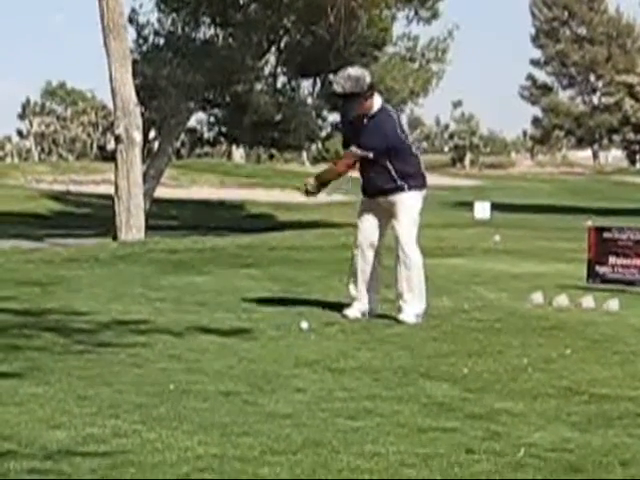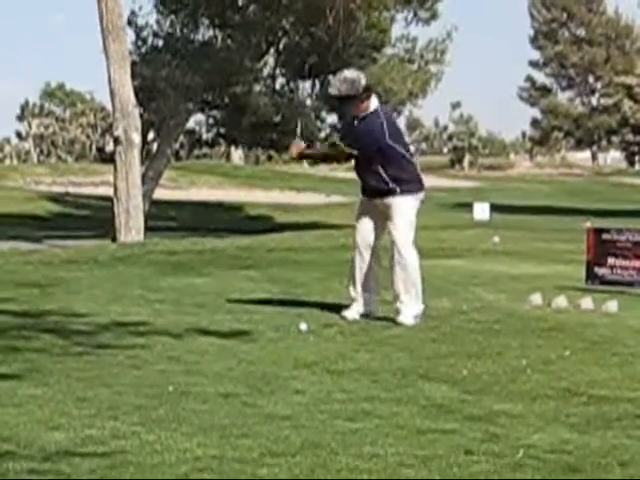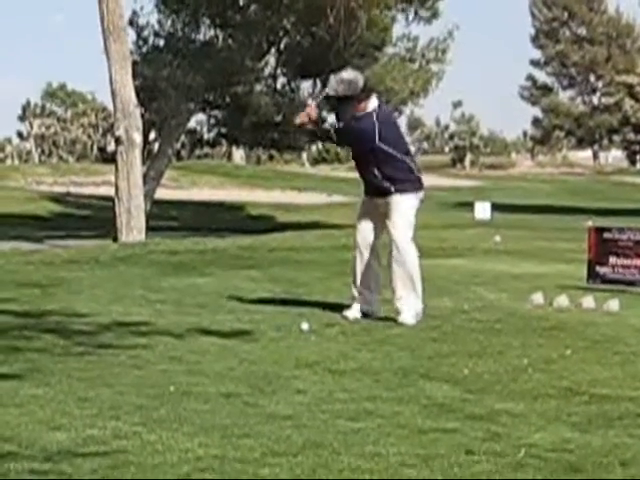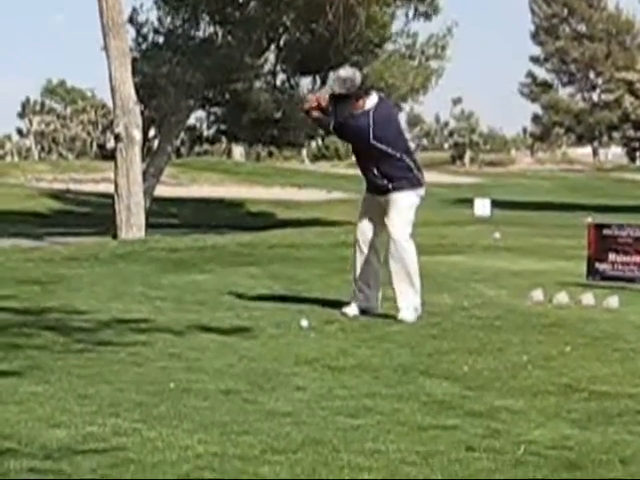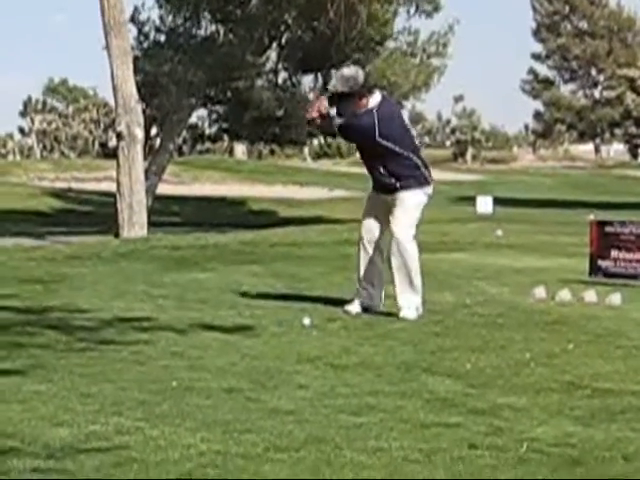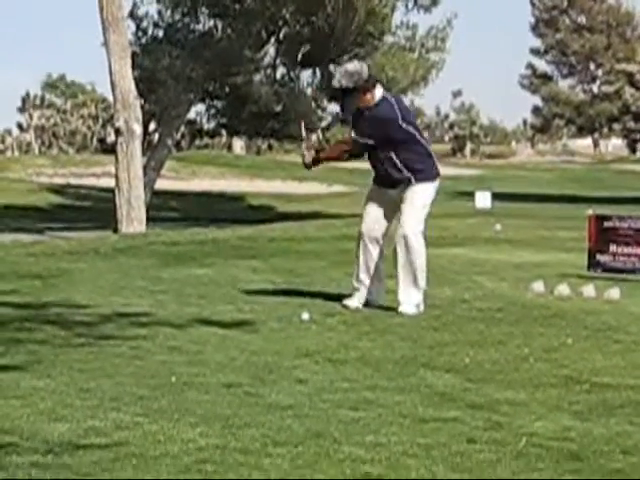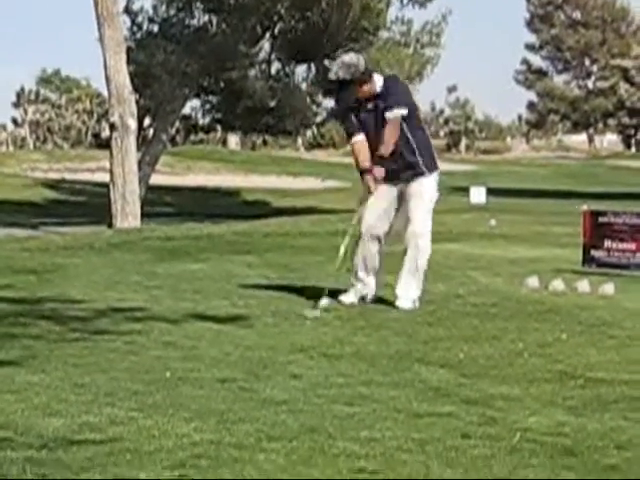
dt=0.1s
person 1, frame 1
left shoulder: (382, 121)
right shoulder: (352, 116)
left elbow: (350, 159)
right elbow: (346, 157)
left wrist: (318, 180)
right wrist: (325, 181)
left hip: (405, 189)
right hip: (373, 192)
left knee: (405, 242)
right knee: (365, 242)
left ankle: (412, 307)
right ankle: (363, 301)
person 1, frame 2
left shoulder: (373, 125)
right shoulder: (360, 115)
right elbow: (344, 151)
left wrist: (305, 153)
right wrist: (309, 150)
left hip: (403, 191)
right hip: (373, 193)
left knee: (402, 244)
right knee: (363, 243)
left ankle: (410, 308)
right ankle: (363, 303)
person 1, frame 3
left shoulder: (366, 126)
right shoulder: (366, 111)
left elbow: (334, 136)
right elbow: (339, 132)
left wrist: (311, 122)
right wrist: (314, 118)
left hip: (402, 190)
right hip: (375, 192)
left knee: (401, 242)
right knee: (364, 242)
left ankle: (410, 307)
right ankle: (365, 302)
person 1, frame 4
left shoulder: (363, 125)
right shoulder: (376, 102)
left elbow: (330, 125)
right elbow: (337, 120)
left wrist: (316, 108)
right wrist: (324, 101)
left hip: (404, 187)
right hip: (377, 188)
left knee: (398, 237)
right knee: (364, 238)
left ankle: (409, 305)
right ankle: (365, 299)
person 1, frame 5
left shoulder: (368, 123)
right shoulder: (379, 101)
left elbow: (334, 128)
right elbow: (341, 121)
left wrist: (316, 116)
right wrist: (323, 108)
left hip: (410, 186)
right hip: (384, 186)
left knee: (401, 237)
right knee: (369, 237)
left ankle: (411, 303)
right ankle: (368, 297)
person 1, frame 6
left shoulder: (385, 110)
right shoulder: (367, 105)
left elbow: (352, 144)
right elbow: (353, 146)
left wrist: (317, 157)
right wrist: (321, 154)
left hip: (419, 180)
right hip: (387, 182)
left knee: (409, 233)
right knee: (370, 231)
left ankle: (412, 298)
right ankle: (367, 292)
person 1, frame 7
left shoulder: (392, 87)
right shoulder: (350, 105)
left elbow: (393, 126)
right elbow: (358, 141)
left wrist: (380, 162)
right wrist: (366, 172)
left hip: (420, 173)
right hip: (386, 178)
left knee: (418, 229)
right knee: (369, 228)
left ankle: (409, 293)
right ankle: (362, 287)
